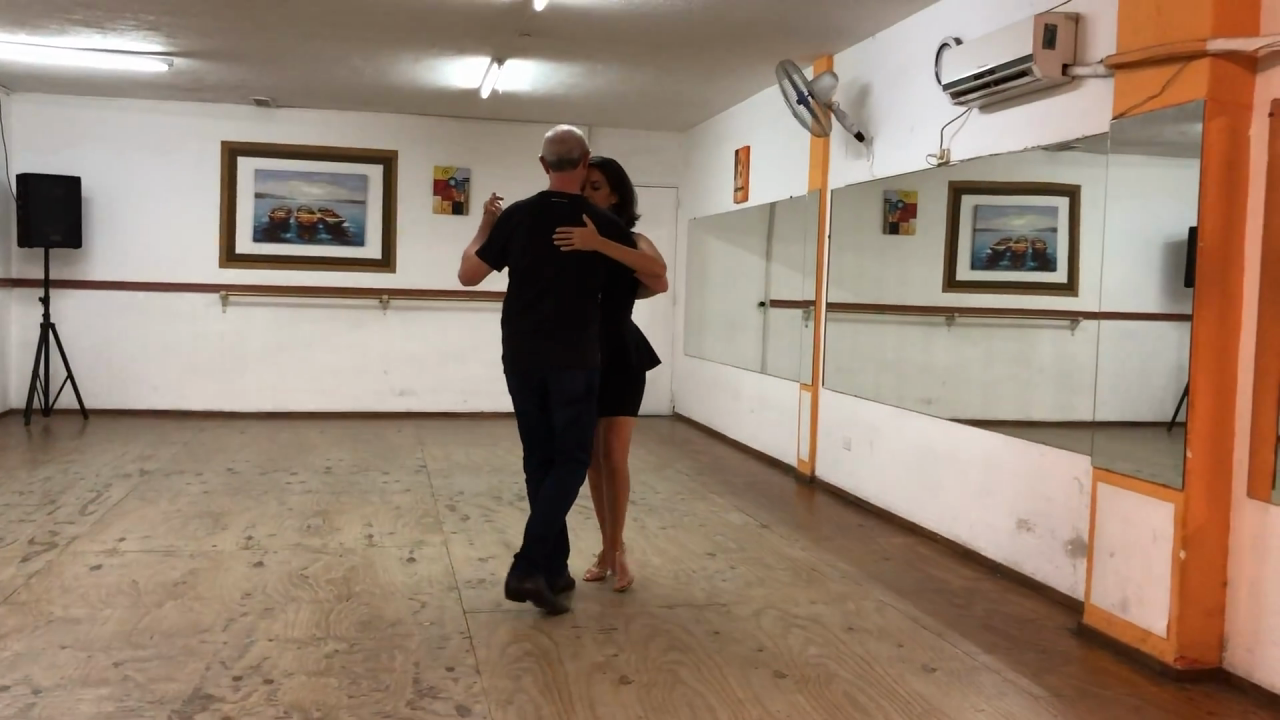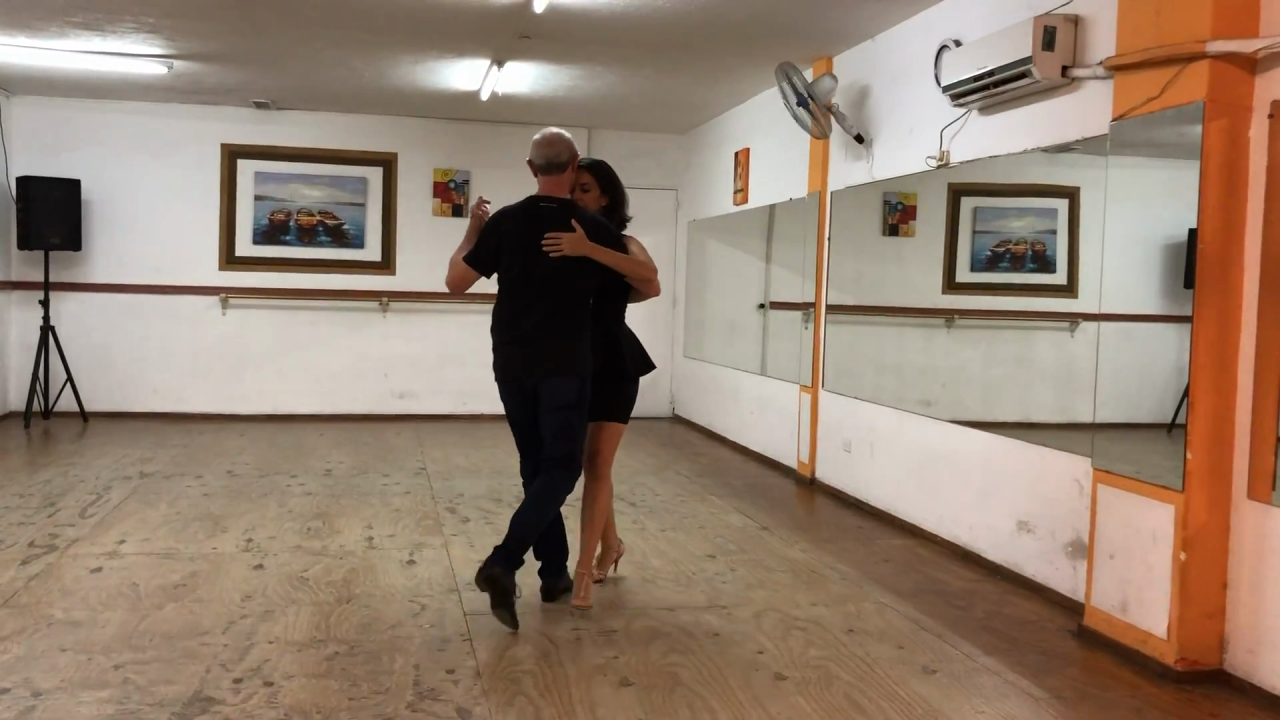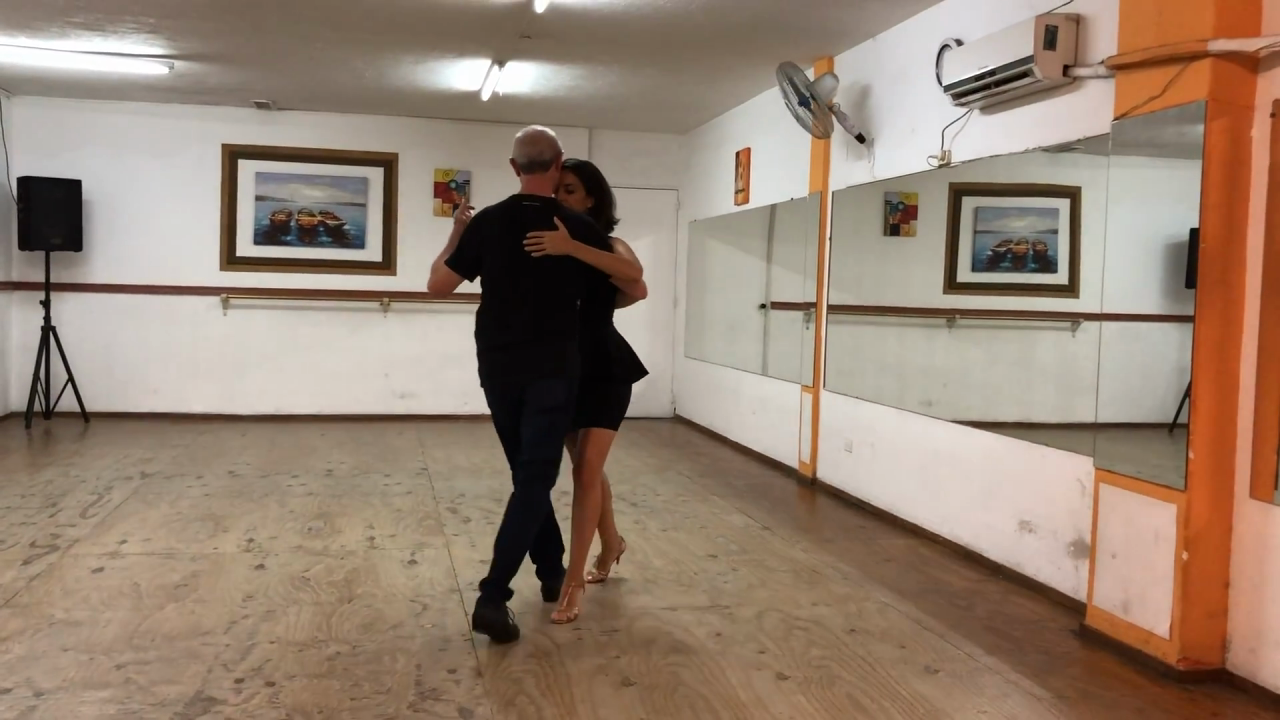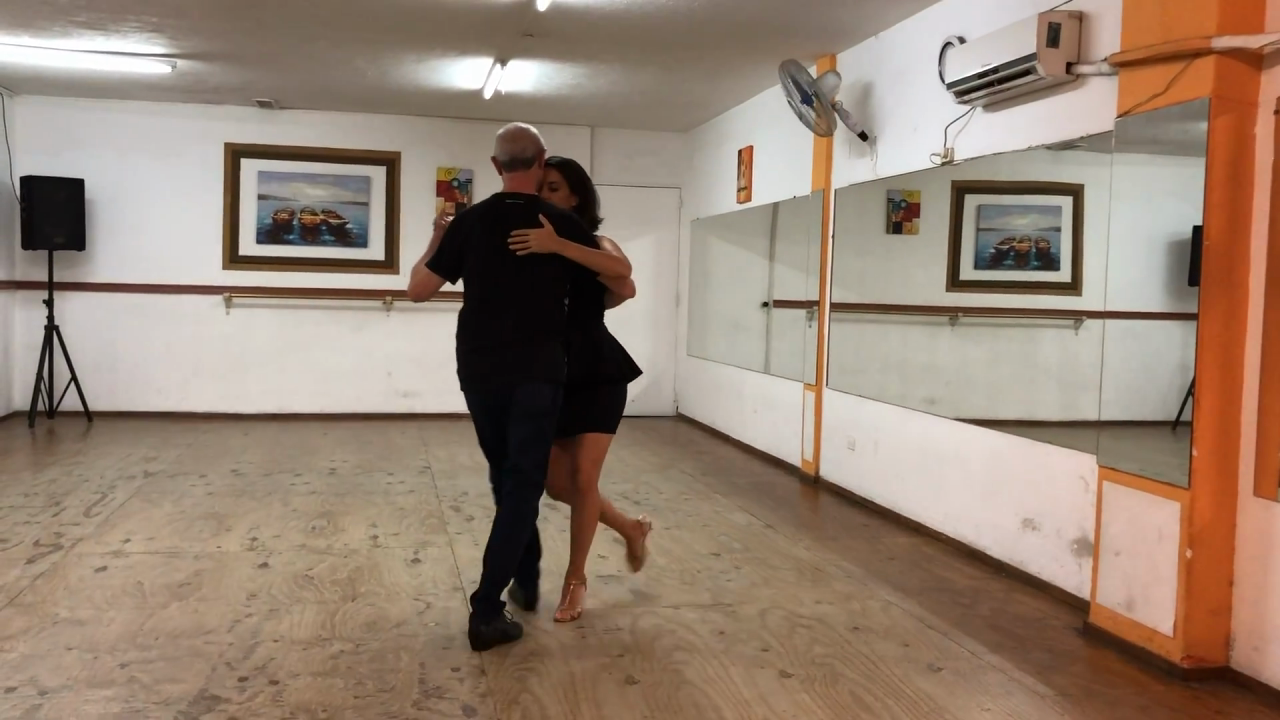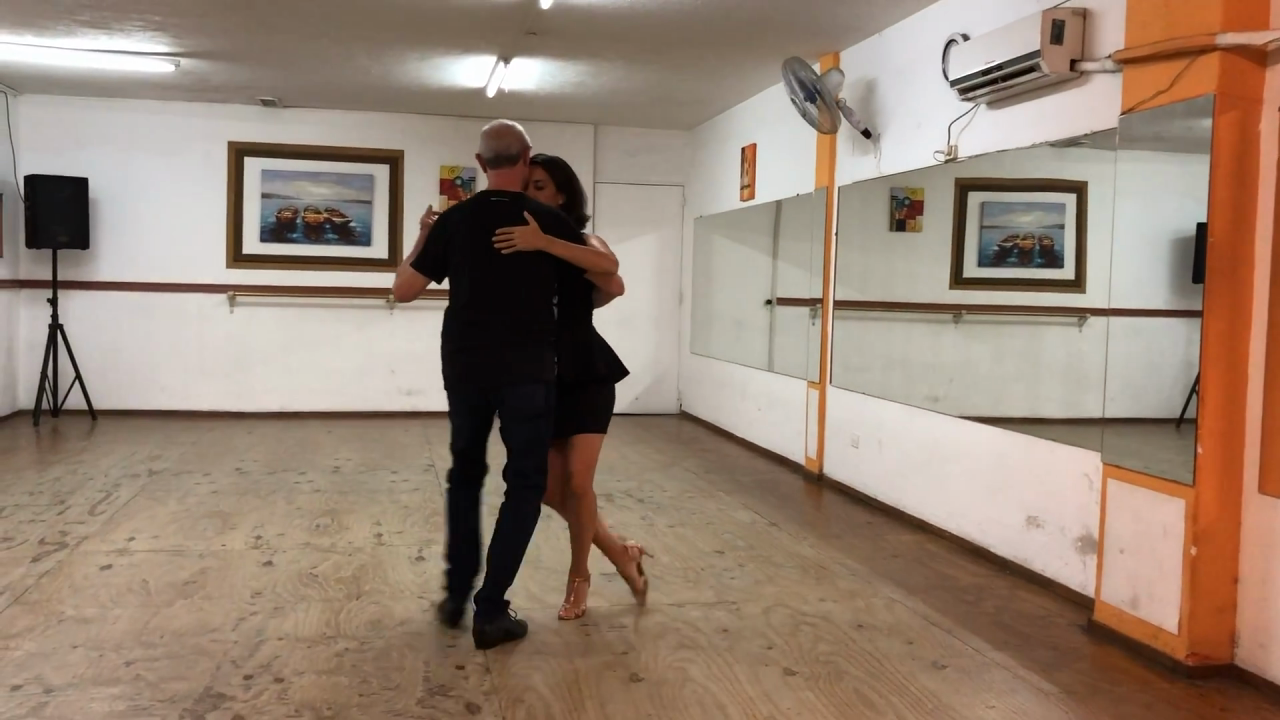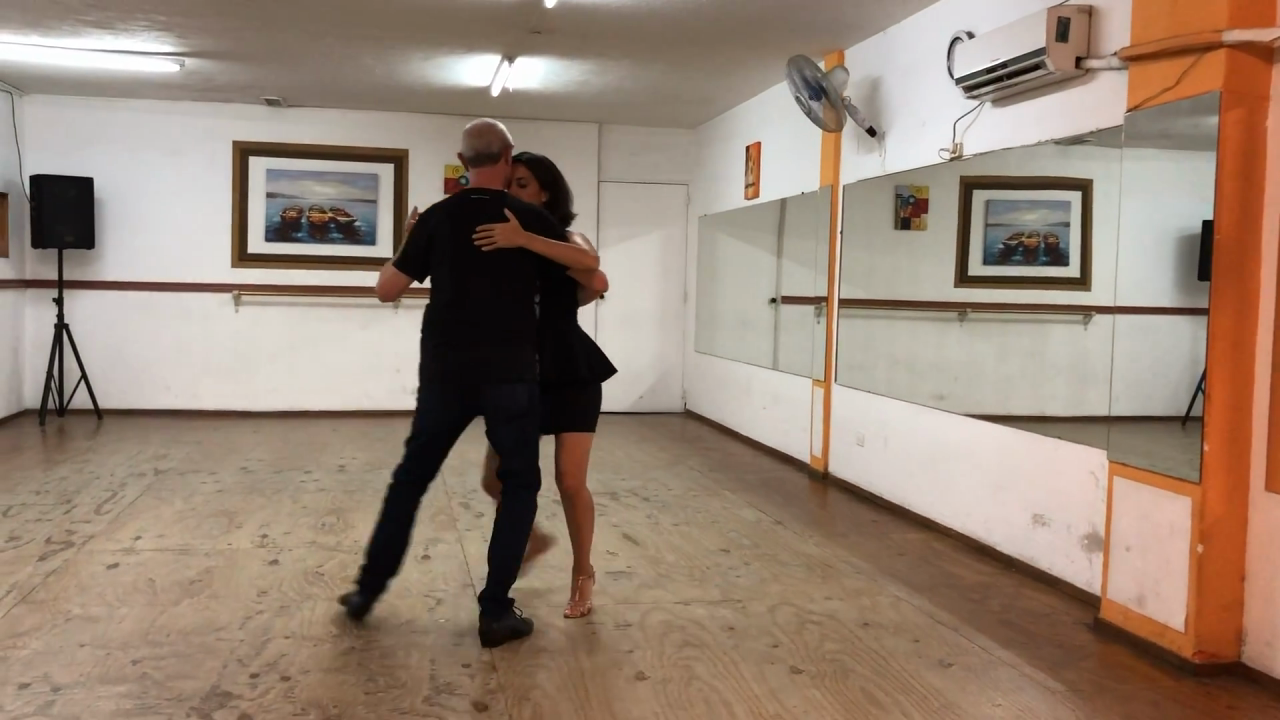
dt=0.2s
person 1, frame 1
left shoulder: (517, 216)
right shoulder: (603, 224)
left elbow: (469, 275)
left wrist: (486, 227)
left hip: (521, 359)
right hip: (573, 361)
left knee: (540, 462)
right knee: (571, 460)
left ankle: (553, 568)
right ankle: (530, 565)
person 1, frame 2
left shoulder: (505, 222)
right shoulder: (594, 229)
left elbow: (456, 282)
left wrist: (474, 232)
left hip: (513, 366)
right hip: (566, 366)
left knee: (536, 468)
right knee: (559, 469)
left ankle: (554, 571)
right ankle: (503, 561)
person 1, frame 3
left shoulder: (488, 222)
right shoulder: (577, 228)
left elbow: (438, 286)
right elbow: (630, 280)
left wrist: (456, 236)
left hip: (498, 369)
right hip: (552, 370)
left knee: (527, 471)
right knee: (535, 476)
left ankle: (551, 573)
right ankle: (492, 597)
person 1, frame 4
left shoulder: (469, 222)
right shoulder: (562, 225)
left elbow: (418, 290)
left wrist: (436, 240)
left hip: (478, 371)
right hip: (537, 372)
left knee: (505, 476)
right knee: (524, 483)
left ankle: (523, 578)
right ankle: (487, 611)
person 1, frame 5
left shoulder: (455, 221)
right shoulder: (550, 223)
left elbow: (403, 290)
right elbow: (608, 275)
left wrist: (421, 240)
left hip: (465, 372)
right hip: (527, 375)
left knee: (465, 477)
right knee: (525, 485)
left ankle: (457, 593)
right ankle: (490, 610)
person 1, frame 6
left shoulder: (436, 219)
right shoulder: (532, 221)
left elbow: (388, 290)
right elbow: (590, 276)
left wrist: (404, 244)
left hip: (444, 372)
right hip: (509, 374)
left knee: (412, 474)
right knee: (520, 488)
left ankle: (369, 587)
right ankle: (496, 610)
person 2, frame 1
left shoulder: (631, 242)
right shoulder: (567, 238)
left elbow: (657, 272)
left wrist: (599, 244)
left hip: (621, 359)
left knee: (613, 457)
right knee: (592, 458)
left ankle: (615, 551)
right ankle: (610, 545)
person 2, frame 2
left shoulder: (622, 245)
right shoulder: (557, 242)
left elbow: (648, 279)
left wrist: (587, 250)
left hip: (614, 364)
left knee: (597, 462)
right knee: (592, 462)
left ankle: (584, 571)
right ankle: (609, 546)
person 2, frame 3
left shoulder: (609, 246)
right shoulder: (541, 246)
left elbow: (635, 279)
left wrist: (572, 248)
left hip: (605, 370)
left knee: (588, 470)
right knee: (585, 470)
left ankle: (572, 580)
right ankle: (610, 544)
person 2, frame 4
left shoulder: (595, 246)
right shoulder: (526, 246)
left elbow: (622, 273)
left wrist: (558, 245)
left hip: (598, 373)
left knee: (583, 478)
right knee: (558, 482)
left ankle: (575, 579)
right ankle: (629, 527)
person 2, frame 5
left shoulder: (582, 243)
right shoulder: (514, 246)
left elbow: (609, 270)
left wrist: (544, 243)
left hip: (587, 374)
left knee: (577, 481)
right knee: (546, 486)
left ankle: (580, 577)
right ankle: (619, 549)
person 2, frame 6
left shoulder: (565, 243)
right shoulder: (499, 245)
left elbow: (592, 273)
left wrist: (522, 239)
left hip: (572, 373)
left knee: (569, 479)
right knee: (496, 479)
left ankle: (583, 573)
right ankle: (531, 539)
